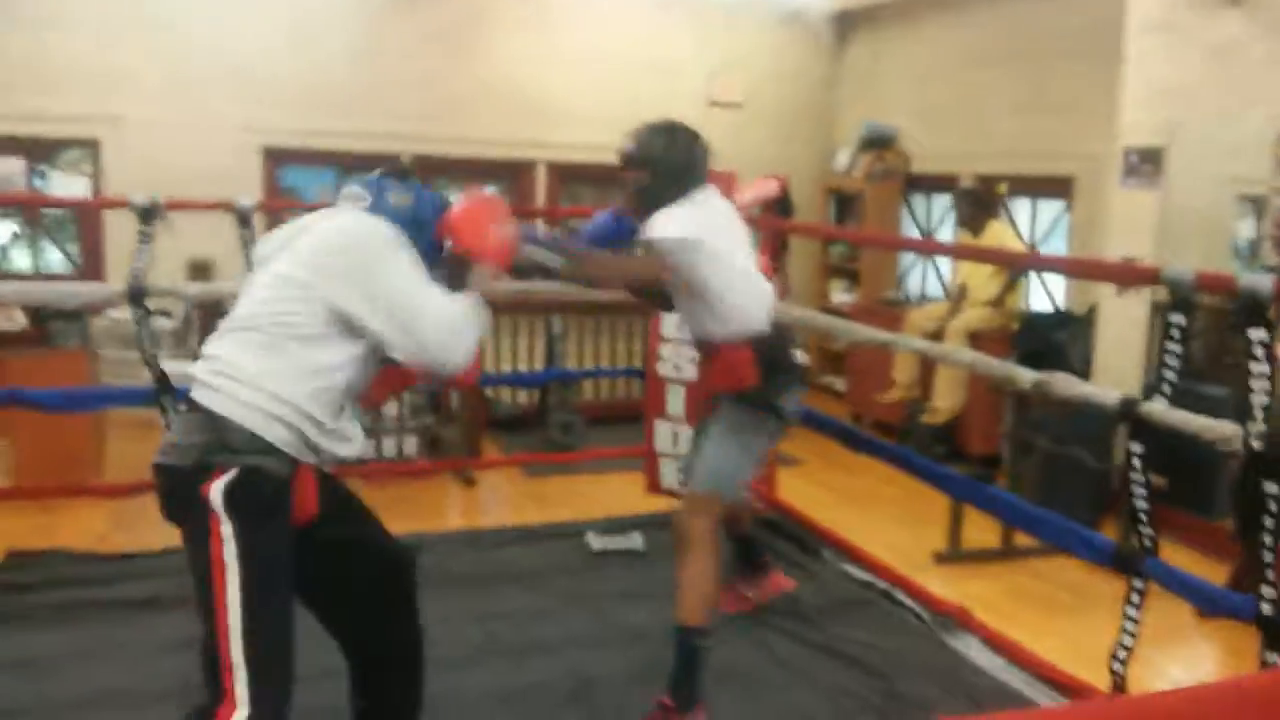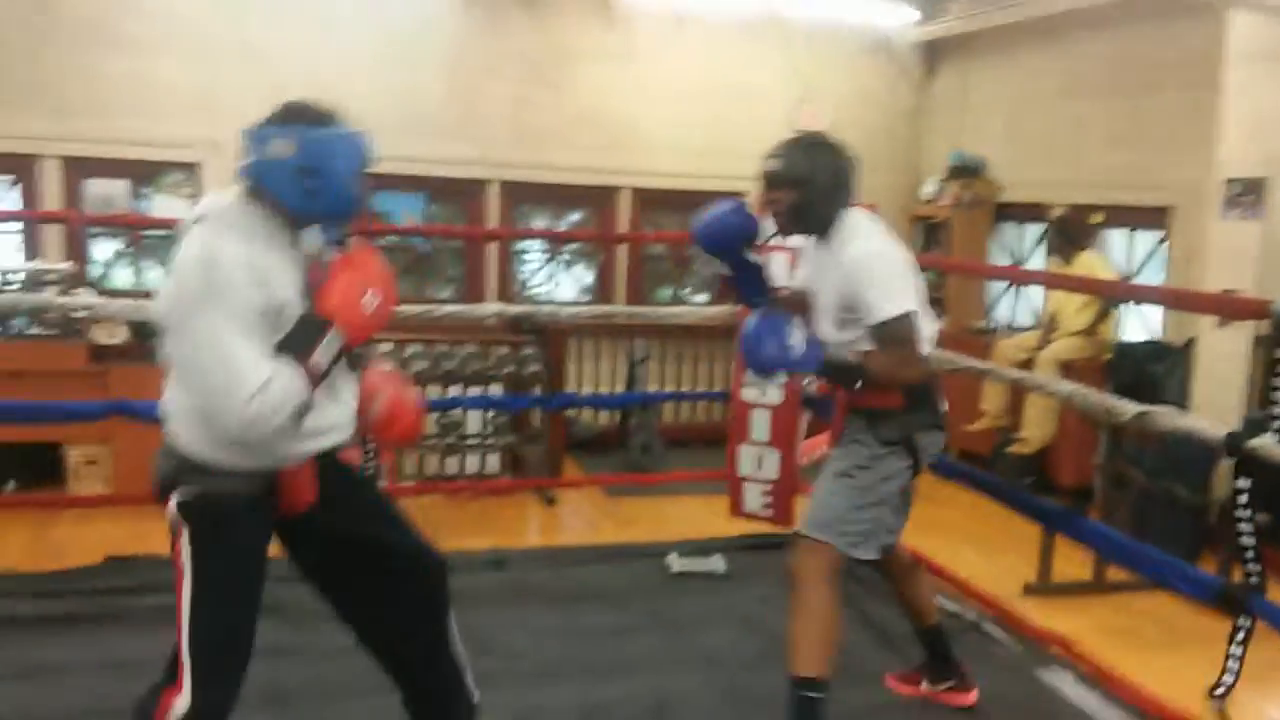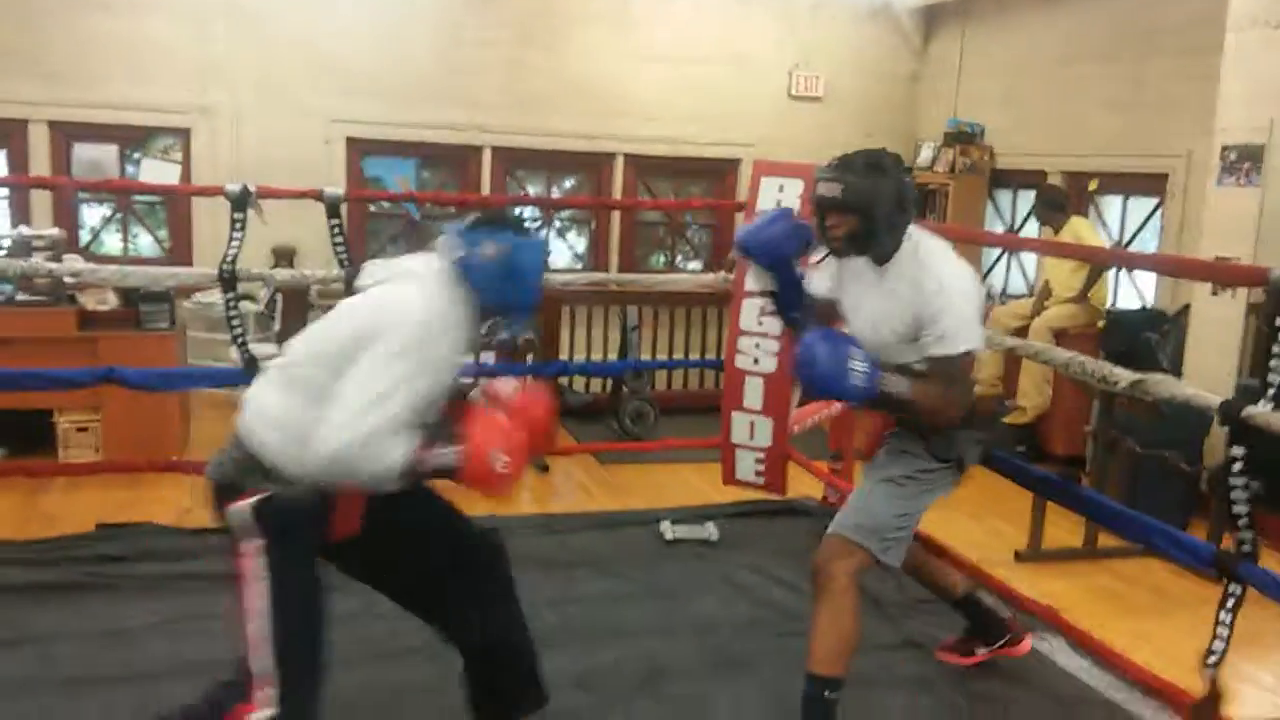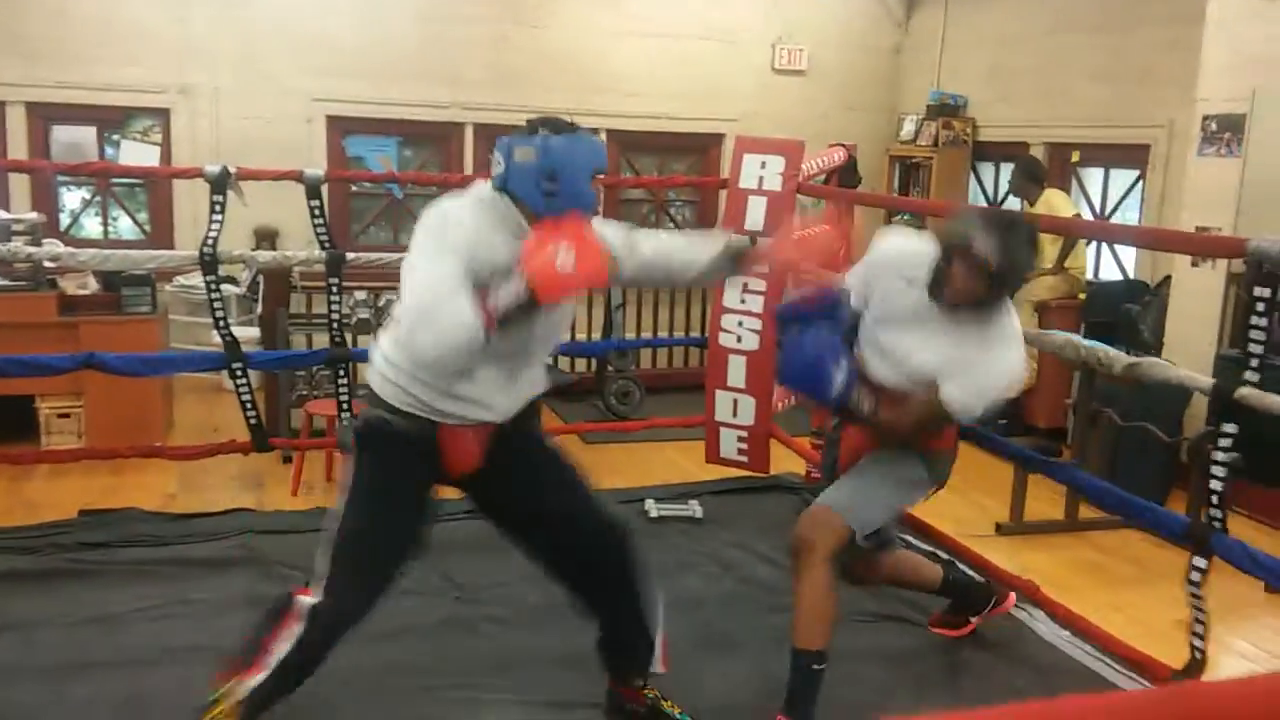
dt=0.5s
person 1, frame 1
left shoulder: (328, 243)
right shoulder: (361, 237)
right elbow: (445, 342)
right wrist: (482, 270)
left hip: (275, 461)
right hip: (234, 464)
left knee: (382, 580)
person 1, frame 2
left shoulder: (294, 236)
right shoulder: (213, 256)
right elbow: (249, 411)
left wrist: (361, 382)
right wrist: (337, 327)
left hip: (307, 464)
right hip: (224, 480)
left knee: (411, 579)
person 1, frame 3
left shoulder: (436, 295)
right shoulder: (428, 313)
right elbow: (348, 444)
left wrist: (480, 416)
right wrist: (448, 454)
left hip: (339, 485)
right hip: (273, 485)
left knee: (475, 564)
person 1, frame 4
left shoulder: (572, 233)
right shoulder: (456, 221)
left elbow: (653, 253)
right elbow: (431, 344)
left wrist: (732, 249)
right wrist: (520, 289)
left hip: (498, 428)
right hip: (408, 427)
left knee: (601, 548)
right knee: (341, 594)
person 2, frame 1
left shoulder: (684, 222)
right shoulder: (705, 207)
left elbow: (640, 274)
right elbow: (676, 288)
right wrist: (622, 253)
left hip: (754, 385)
right hip: (750, 372)
left knee: (694, 523)
right knee: (708, 489)
right ankle: (757, 570)
person 2, frame 2
left shoulder: (866, 250)
right shoulder: (829, 241)
left elbow: (908, 367)
right elbow: (793, 315)
left wrist: (819, 356)
left hip: (890, 423)
right hip: (886, 420)
left knee: (811, 564)
right knee: (883, 545)
right ankle: (945, 672)
person 2, frame 3
left shoulder: (942, 280)
right shoulder: (847, 254)
left elbow: (951, 399)
right elbow: (815, 328)
left wrist: (875, 384)
right wrist: (781, 274)
left hip: (932, 435)
right hip: (894, 421)
left knee: (835, 564)
right knee: (886, 540)
right ankle: (994, 629)
person 2, frame 4
left shoulder: (999, 356)
right shoulder: (899, 252)
left elbow: (908, 423)
right elbow: (845, 312)
left wrist: (843, 391)
right wrist: (814, 315)
left hip: (909, 445)
right hip: (859, 422)
left knee: (814, 537)
right knee: (860, 555)
right ankle: (977, 594)
person 3, frame 1
left shoulder: (999, 231)
right shoulder: (964, 236)
left wrist: (1000, 297)
right wrist: (955, 302)
left hip: (996, 307)
right hip: (968, 302)
left knee: (956, 326)
right knee: (915, 317)
left ankle: (945, 407)
right ankle: (906, 384)
person 3, frame 2
left shoulder: (1091, 260)
right shoulder: (1057, 265)
left wrist: (1091, 328)
right wrist: (1046, 331)
left hip: (1091, 338)
right hip: (1060, 332)
left knee: (1047, 357)
right knee: (1004, 347)
left ankle: (1035, 437)
right ankle: (995, 414)
person 3, frame 3
left shoulder: (1079, 226)
right shoulder: (1051, 235)
left wrist: (1081, 294)
right wrist: (1039, 299)
left hip: (1086, 304)
right hip: (1055, 299)
left knee: (1040, 325)
right knee: (999, 315)
left ankle: (1030, 406)
right ankle: (989, 383)
person 3, frame 4
left shoulder: (1053, 197)
right shoulder: (1028, 206)
left wrist: (1057, 266)
left hip: (1068, 274)
right hip: (1036, 272)
left knee: (1022, 296)
left ankle: (1021, 378)
